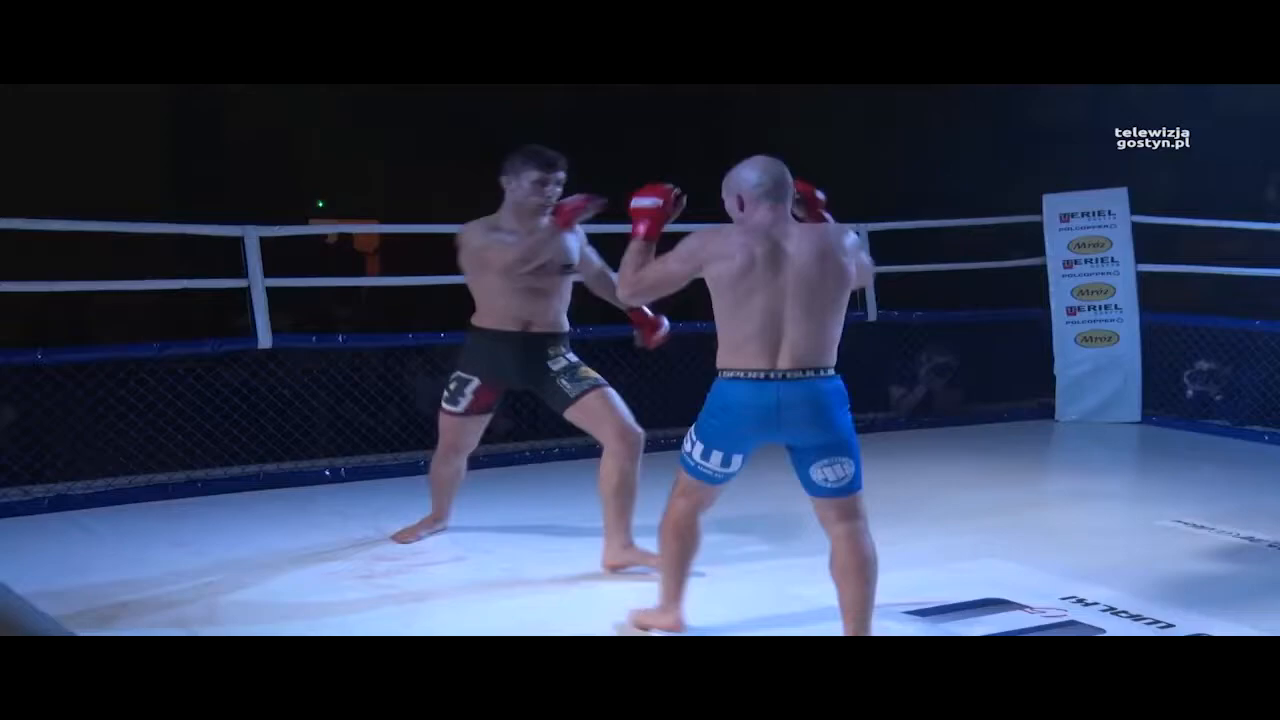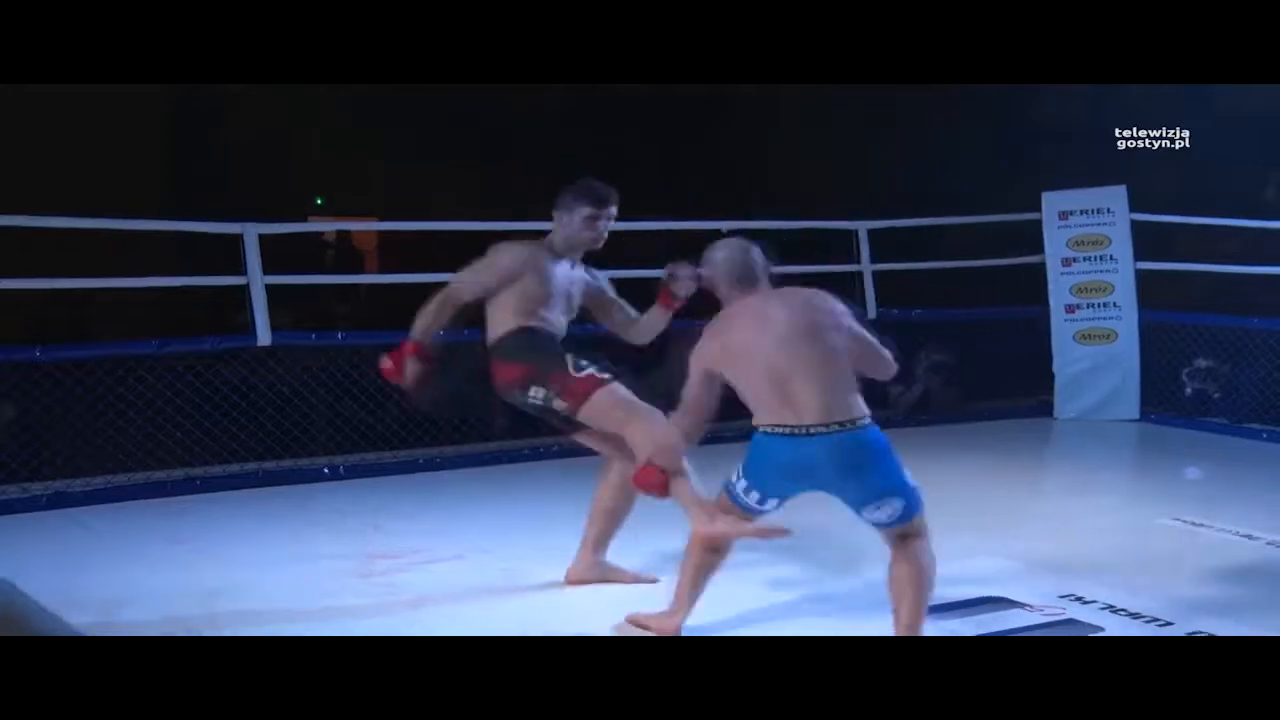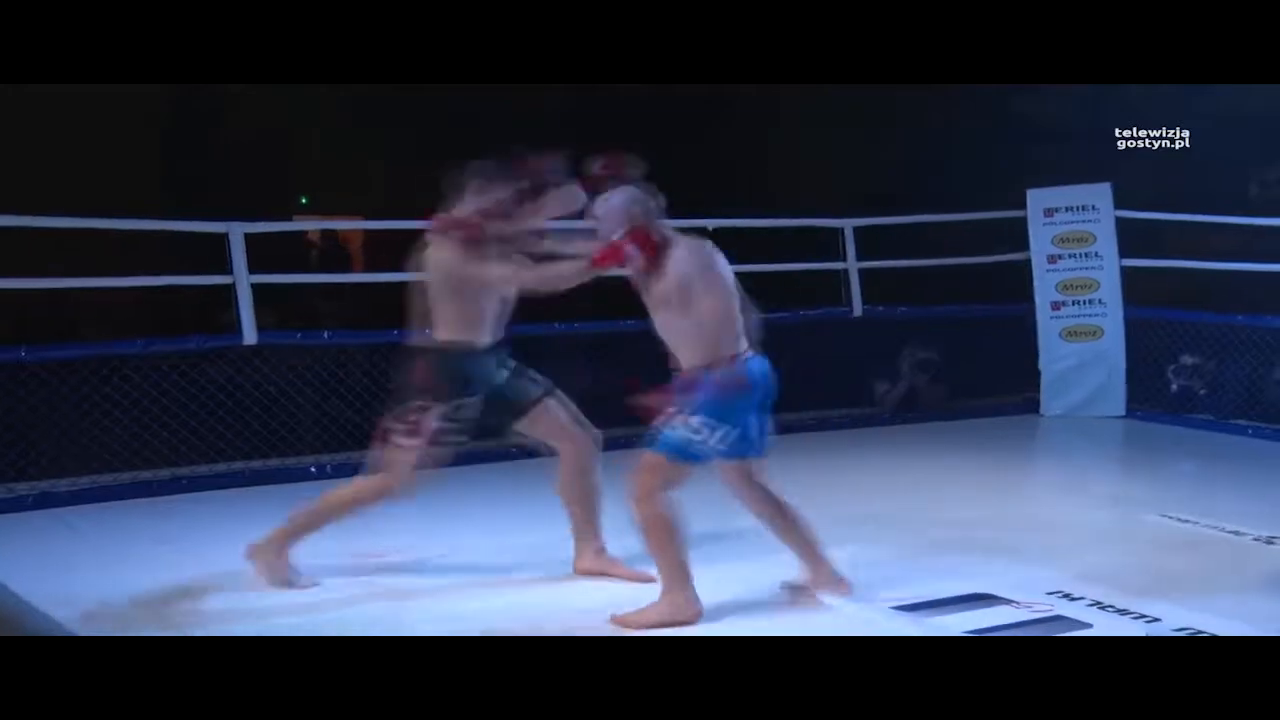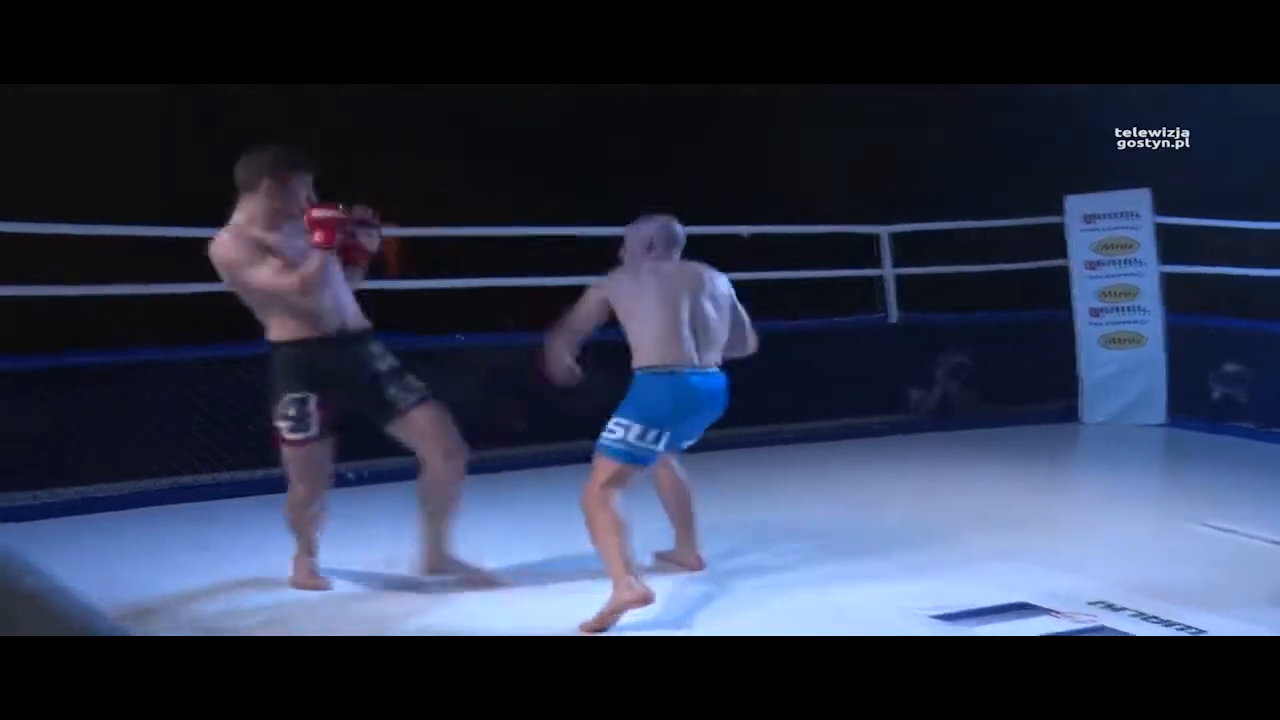
dt=0.4s
person 1, frame 1
left shoulder: (714, 243)
right shoulder: (839, 243)
left elbow: (629, 290)
right elbow: (862, 276)
left wrist: (646, 225)
right wrist: (821, 216)
left hip: (740, 399)
right hip: (816, 398)
left knee: (685, 502)
right knee: (846, 523)
left ankle: (667, 612)
right ankle: (858, 635)
person 1, frame 2
left shoulder: (712, 342)
right shoulder: (817, 305)
left elbow: (689, 422)
right elbow: (884, 368)
left hip: (780, 454)
right hip: (854, 448)
right knee: (911, 538)
left ankle: (674, 616)
right ankle: (906, 638)
person 1, frame 3
left shoulder: (693, 258)
right shoulder: (645, 250)
left elbow: (733, 327)
left wrist: (700, 385)
left hip: (728, 384)
right hip: (738, 383)
left knee: (645, 488)
right knee: (747, 483)
left ankle: (678, 600)
right ankle: (823, 572)
person 1, frame 4
left shoulder: (618, 281)
right shoulder: (715, 281)
left elbow: (564, 336)
right elbow: (746, 344)
left wrist: (557, 361)
left hip: (658, 391)
right hip: (709, 390)
left knee: (597, 490)
right knee: (660, 460)
left ankle: (627, 585)
right ankle: (688, 549)
person 2, frame 1
left shoulder: (570, 235)
right shoulder: (478, 234)
left elbow: (606, 284)
right elbow: (511, 264)
left wrist: (642, 312)
right wrist: (561, 223)
left hip: (550, 351)
right hip: (490, 347)
left knee: (625, 436)
right knee: (452, 447)
left ankle: (619, 548)
right ankle: (439, 515)
person 2, frame 2
left shoulder: (585, 279)
right shoulder: (521, 256)
left elbow: (639, 333)
right elbow: (449, 298)
left wrist: (672, 295)
right wrist: (414, 350)
left hip: (547, 372)
right hip: (525, 357)
left knee: (626, 453)
right knee: (645, 423)
left ankle: (588, 561)
right ankle: (697, 509)
person 2, frame 3
left shoulder: (480, 230)
right shoulder: (456, 249)
left elbow: (569, 198)
right elbow: (536, 280)
left hip: (489, 362)
right hip: (445, 366)
left knee: (580, 442)
right knee: (397, 481)
left ankle: (591, 553)
right ankle: (274, 544)
person 2, frame 4
left shoulder: (305, 228)
right shoulder: (230, 246)
right elbow: (298, 291)
left wrist: (360, 245)
right wrist: (326, 244)
left hip: (364, 352)
right hip: (303, 362)
left knee: (448, 453)
right knee: (311, 485)
left ankle: (438, 554)
right ankle: (306, 557)
